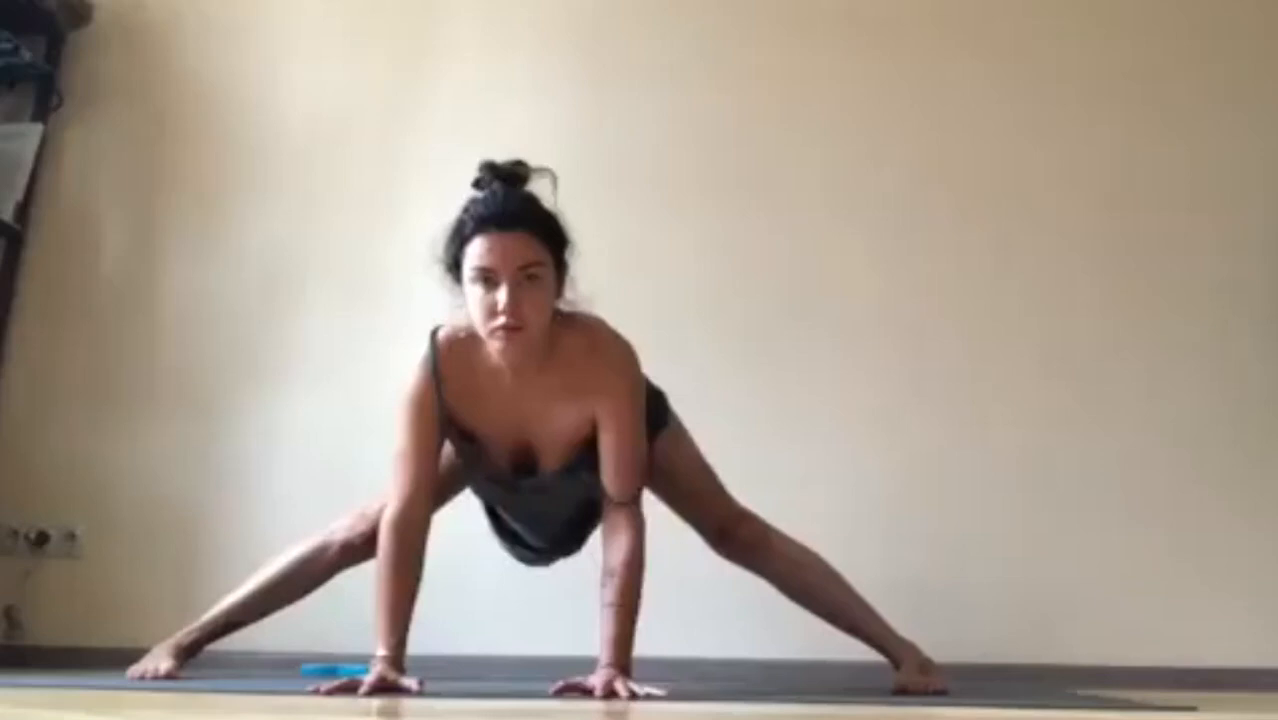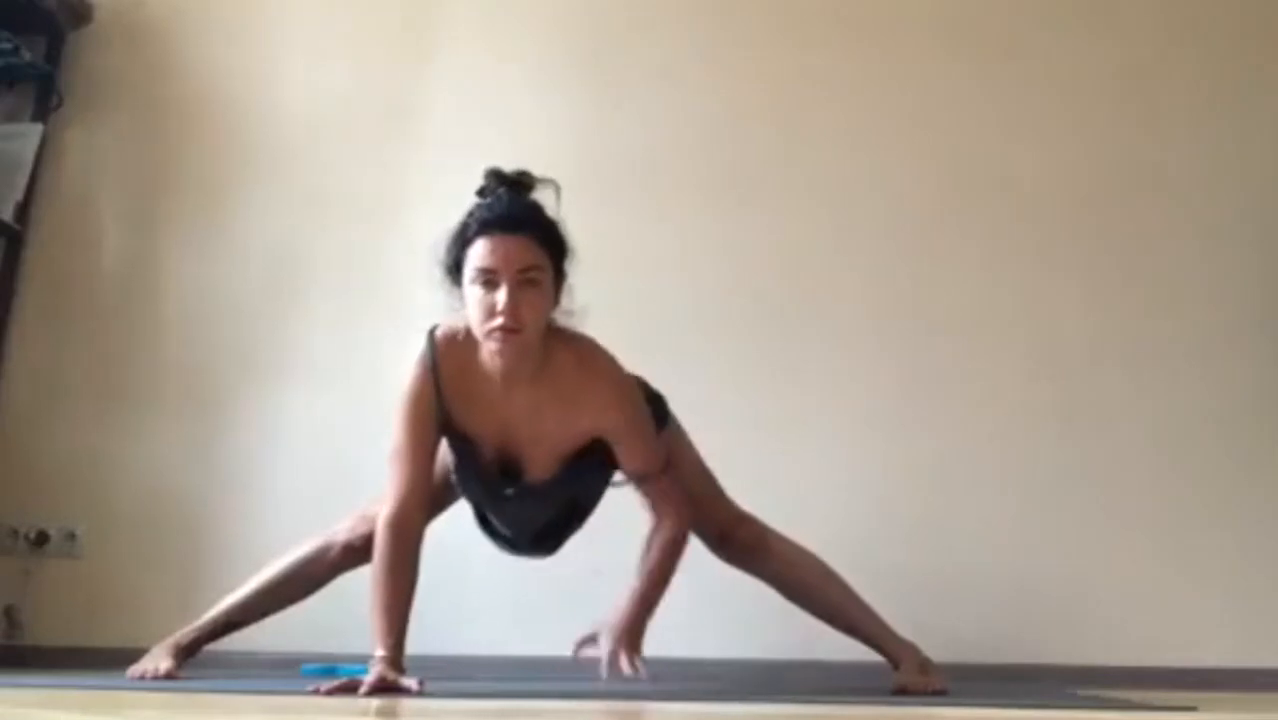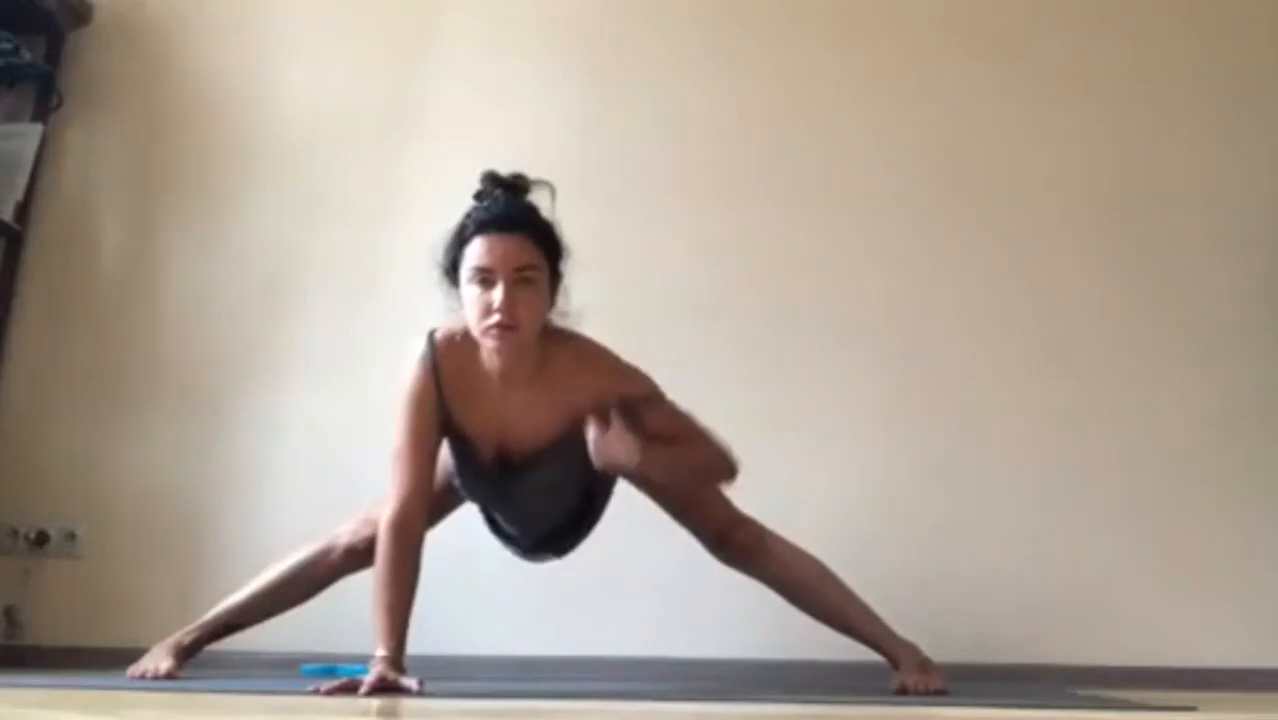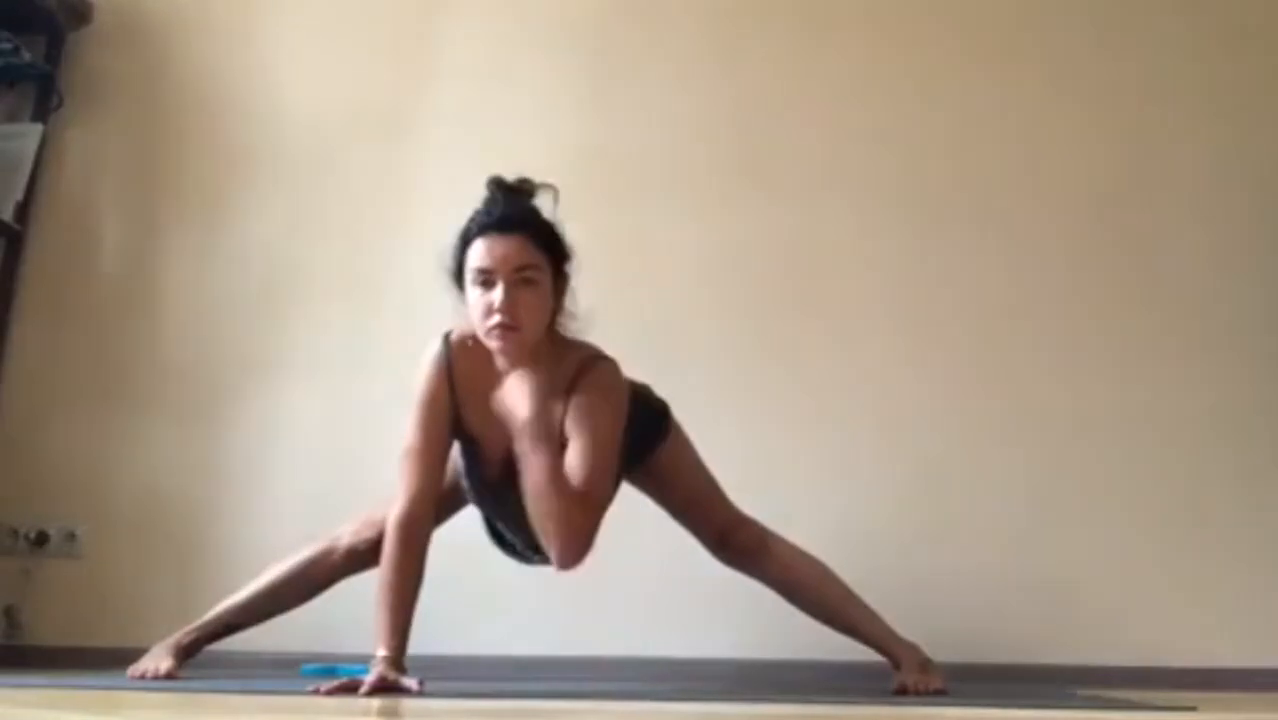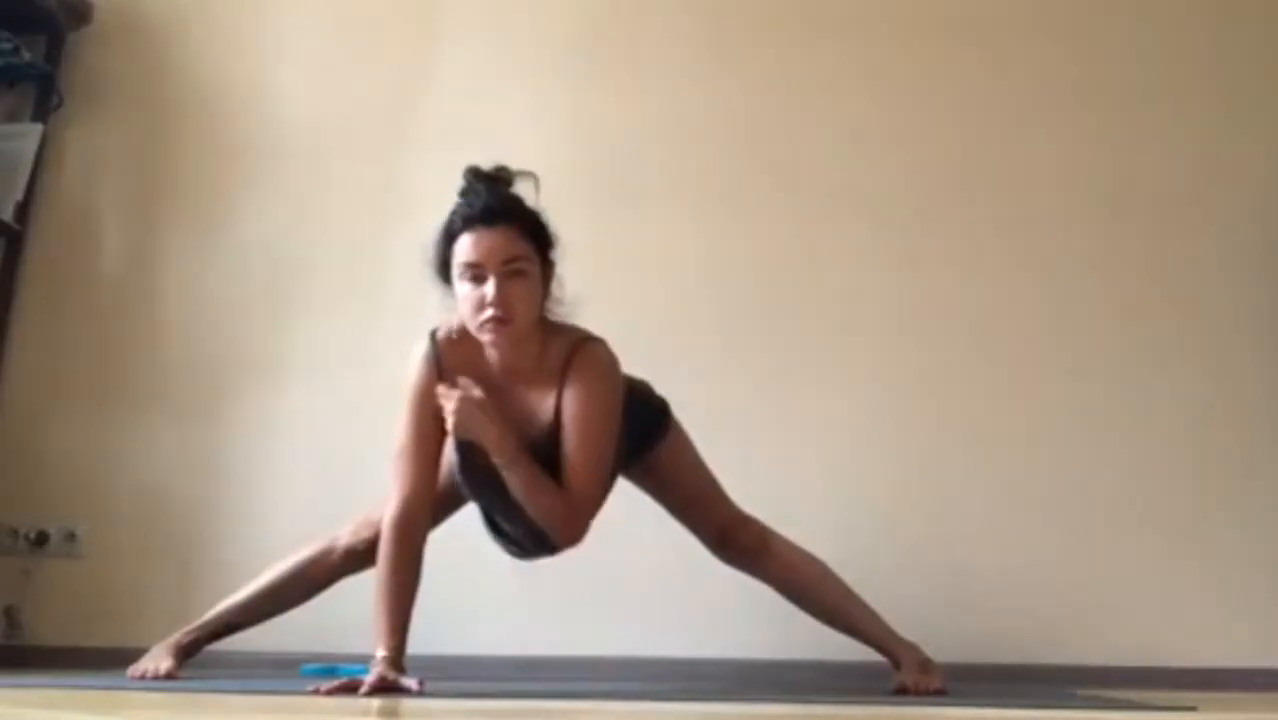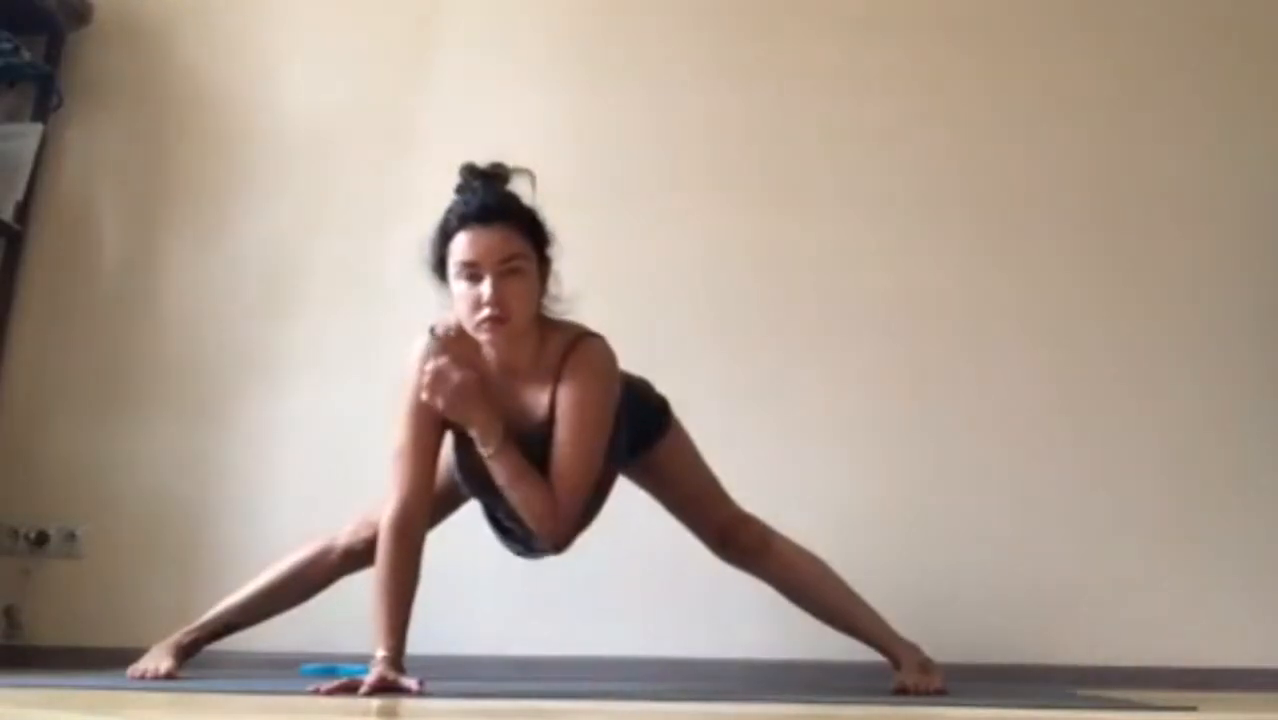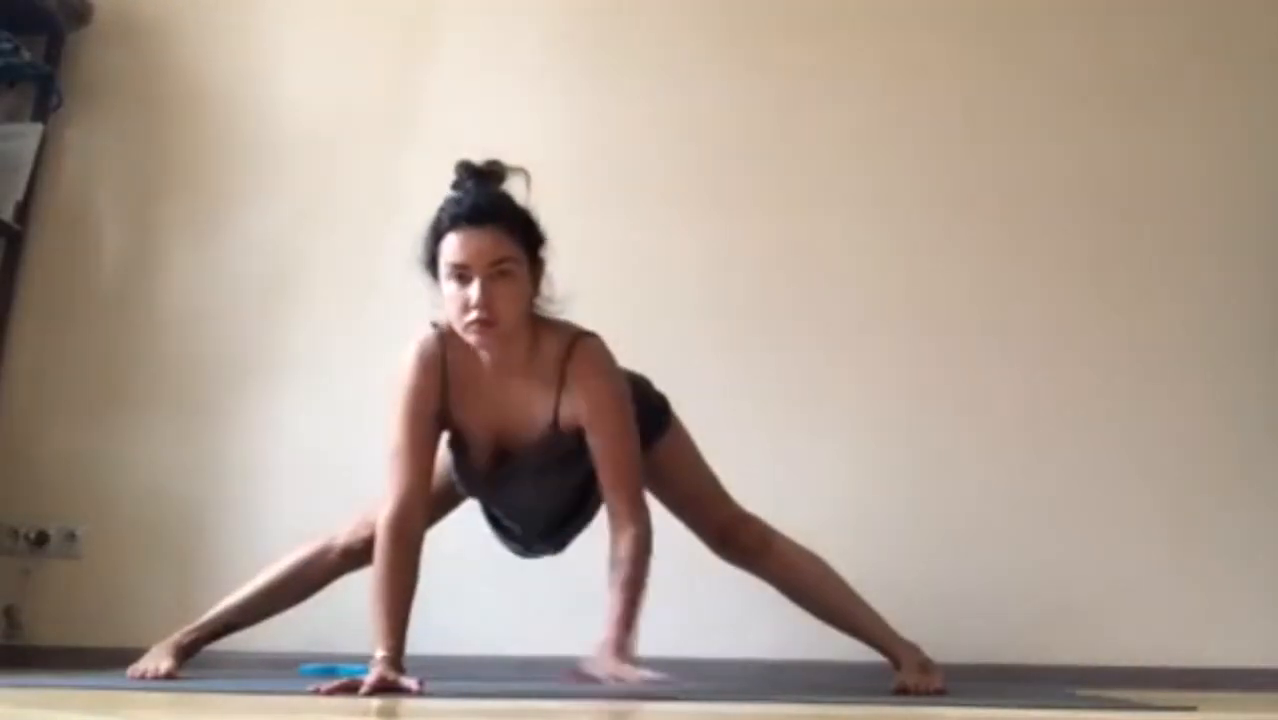
dt=0.3s
person 1, frame 1
left shoulder: (605, 359)
right shoulder: (441, 361)
left elbow: (623, 519)
right elbow: (406, 518)
left wrist: (614, 662)
right wrist: (387, 659)
left hip: (619, 427)
right hip: (483, 443)
left knee: (738, 534)
right knee: (361, 532)
left ankle: (903, 651)
right ankle: (186, 638)
person 1, frame 2
left shoulder: (598, 382)
right shoulder: (437, 361)
left elbow: (675, 512)
right elbow: (398, 520)
left wrist: (630, 620)
right wrist: (385, 658)
left hip: (608, 437)
right hip: (477, 451)
left knee: (736, 535)
right knee: (353, 538)
left ankle: (901, 650)
right ankle: (184, 638)
person 1, frame 3
left shoulder: (600, 376)
right shoulder: (436, 362)
left elbow: (719, 467)
right elbow: (402, 519)
left wrist: (635, 452)
right wrist: (385, 658)
left hip: (598, 440)
right hip: (481, 458)
left knee: (736, 538)
right knee: (359, 539)
left ankle: (901, 649)
right ankle: (184, 637)
person 1, frame 4
left shoulder: (597, 384)
right shoulder: (447, 363)
left elbow: (567, 550)
right elbow: (410, 518)
left wrist: (532, 427)
right wrist: (386, 659)
left hip: (610, 431)
right hip: (490, 450)
left knee: (740, 541)
right knee: (363, 540)
left ankle: (902, 650)
right ankle: (184, 637)
person 1, frame 5
left shoulder: (590, 366)
right shoulder: (438, 358)
left elbow: (573, 528)
right elbow: (405, 518)
left wrist: (498, 442)
right wrist: (387, 658)
left hip: (619, 428)
right hip: (490, 447)
left knee: (739, 538)
right knee: (362, 539)
left ankle: (903, 649)
right ankle: (184, 638)
person 1, frame 6
left shoulder: (587, 362)
right shoulder: (437, 356)
left elbow: (555, 526)
right elbow: (402, 517)
left wrist: (483, 425)
right wrist: (386, 658)
left hip: (620, 428)
right hip: (487, 445)
left knee: (739, 538)
right knee: (359, 539)
left ankle: (902, 650)
right ankle: (185, 637)
person 1, frame 7
left shoulder: (585, 365)
right shoulder: (431, 360)
left elbow: (628, 520)
right elbow: (398, 519)
left wrist: (618, 641)
right wrist: (386, 659)
left hip: (618, 425)
right hip: (482, 452)
left knee: (740, 538)
right knee: (355, 541)
left ankle: (902, 650)
right ankle: (184, 637)
